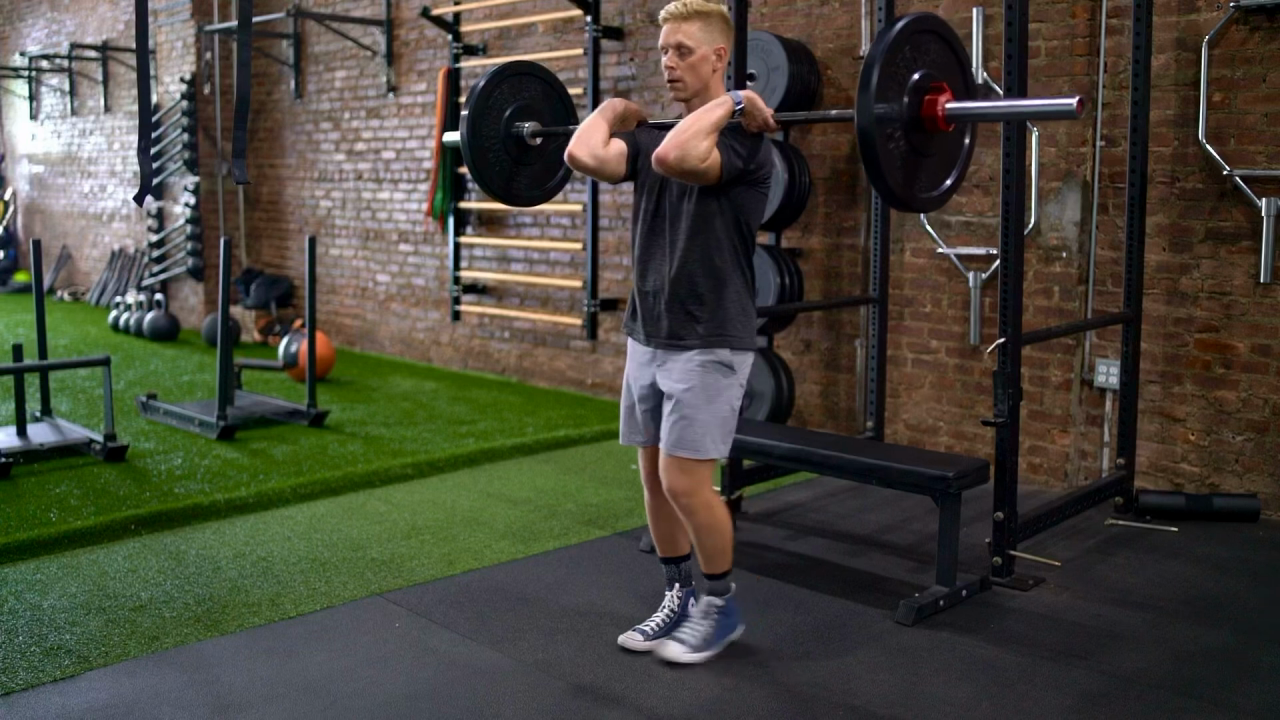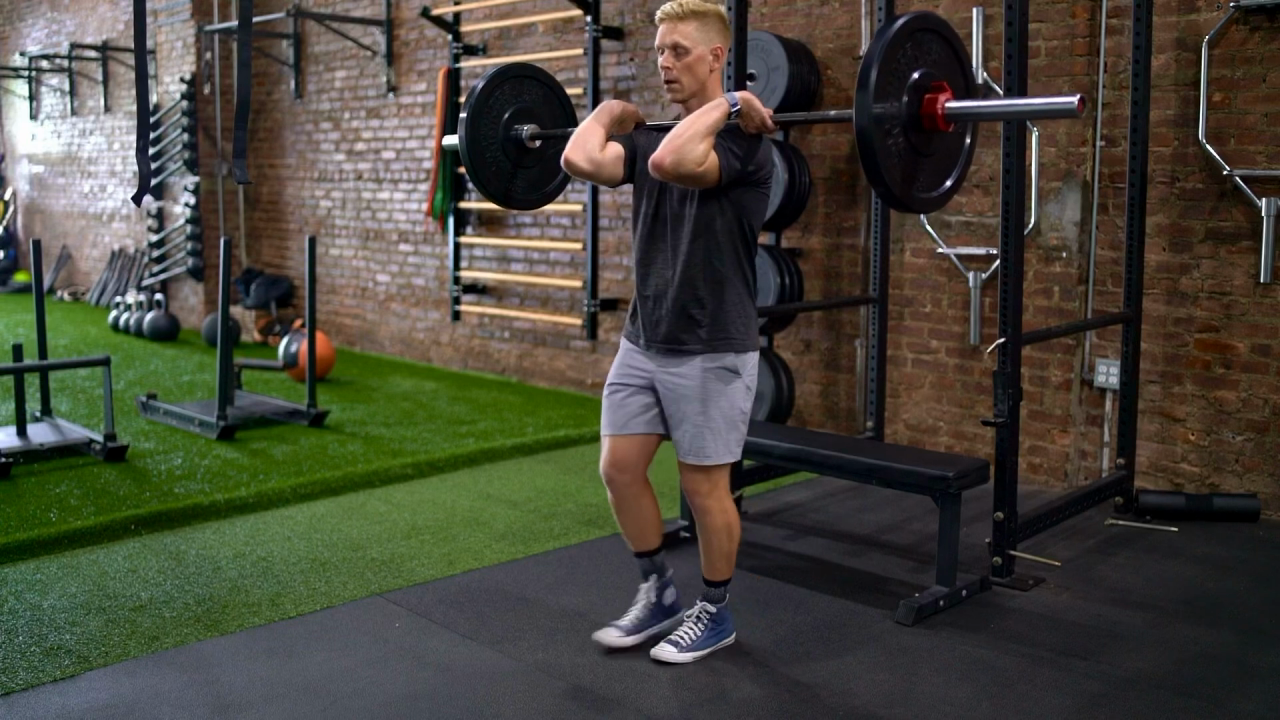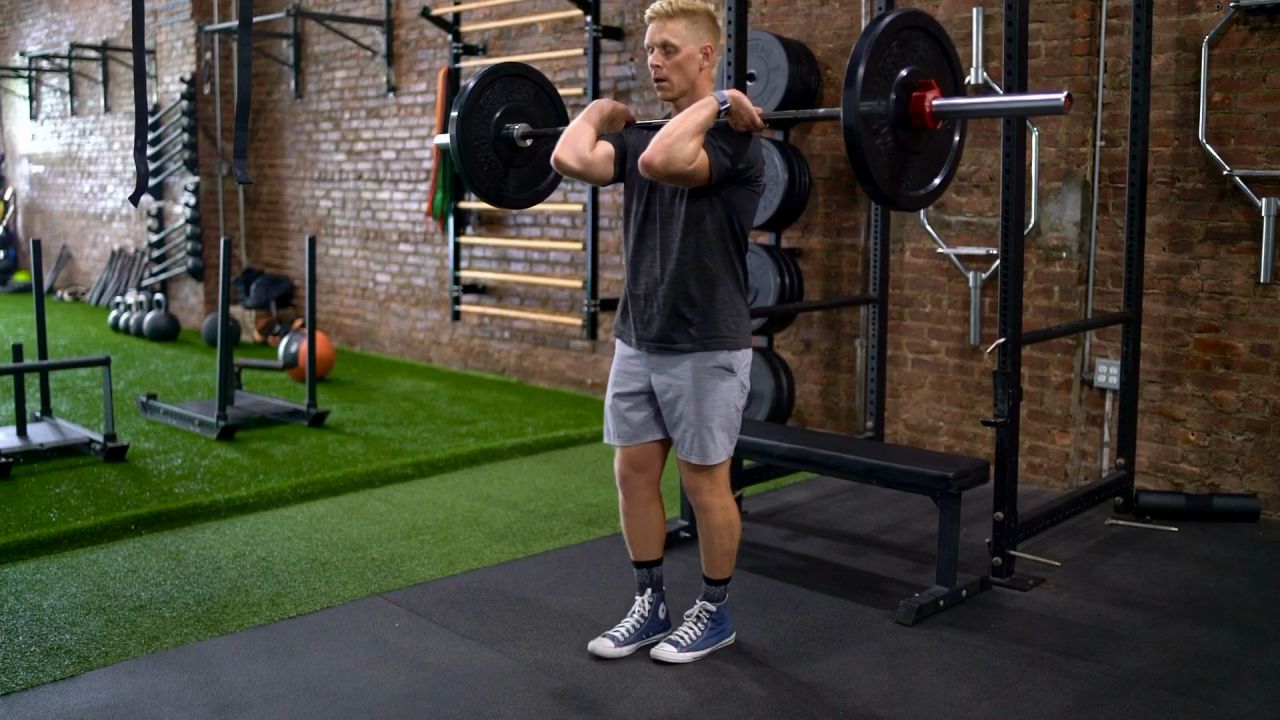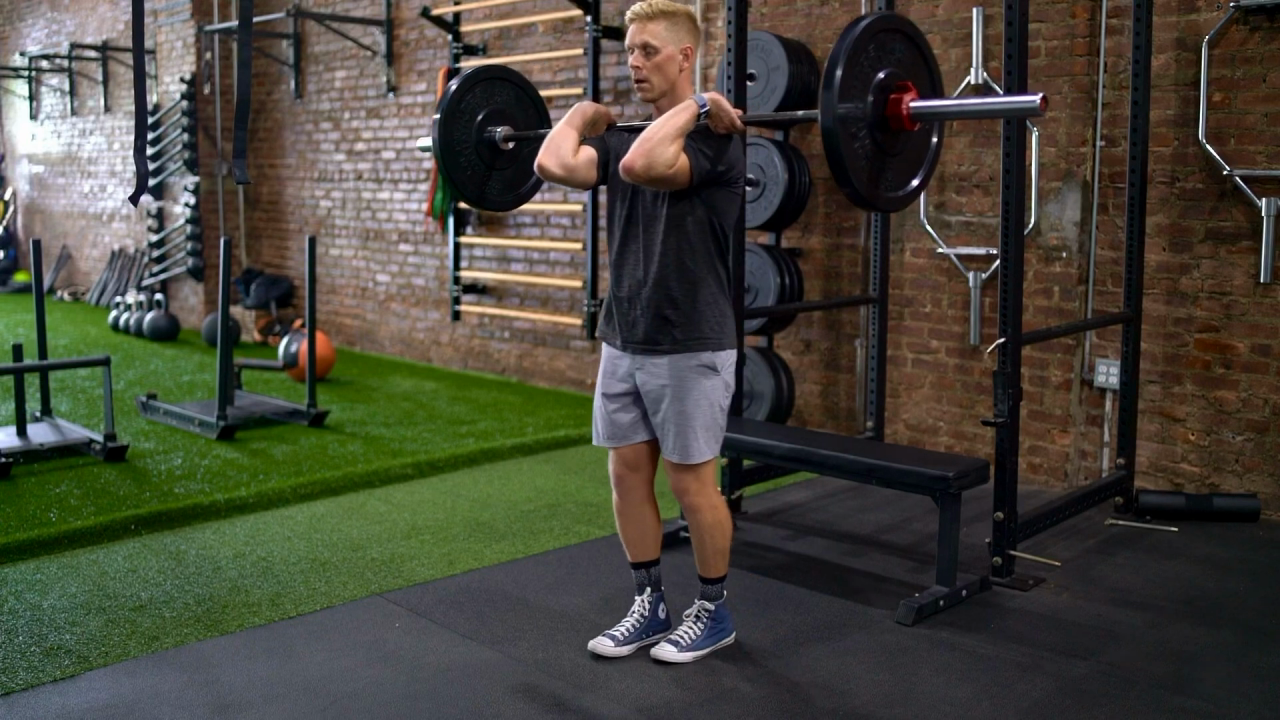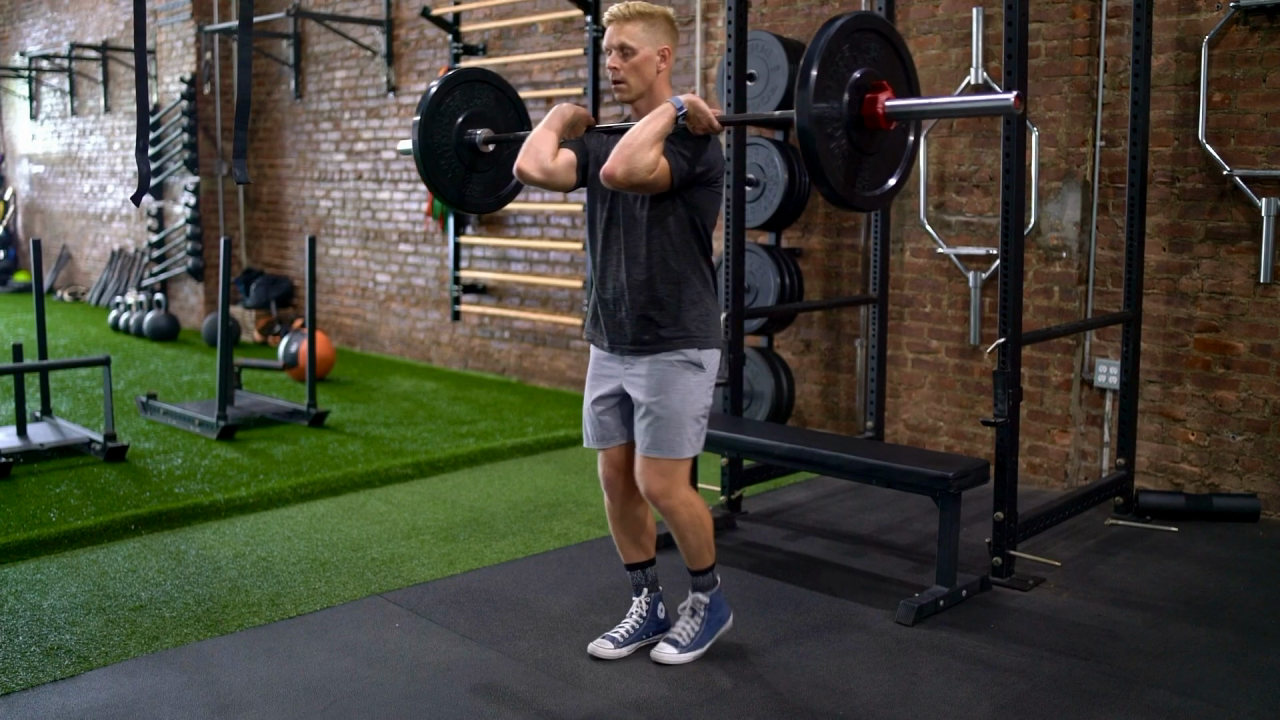
dt=0.4s
person 1, frame 1
left shoulder: (742, 139)
right shoulder: (650, 134)
left elbow: (675, 158)
right elbow: (582, 154)
left wrist: (731, 102)
right wrist: (611, 109)
left hip: (710, 343)
right hip: (648, 336)
left knee: (685, 481)
right knee: (655, 479)
left ankle: (720, 605)
right ankle: (680, 597)
person 1, frame 2
left shoulder: (741, 141)
right shoulder: (647, 136)
left elbow: (671, 163)
right elbow: (579, 160)
left wrist: (727, 105)
right wrist: (609, 113)
left hip: (712, 349)
right hip: (643, 340)
left knee: (703, 487)
right knee: (619, 468)
left ankle: (713, 614)
right ankle: (655, 592)
person 1, frame 3
left shoulder: (731, 138)
right shoulder: (639, 134)
left elbow: (660, 161)
right elbow: (570, 159)
left wrist: (716, 103)
right wrist: (601, 110)
left hip: (705, 346)
right hip: (638, 339)
left knee: (705, 485)
right knee: (634, 474)
left ankle: (714, 613)
right ankle: (649, 606)
person 1, frame 4
left shoulder: (713, 140)
right shoulder: (623, 137)
left elbow: (642, 166)
right elbow: (554, 164)
left wrist: (695, 106)
right wrist: (585, 113)
left hip: (691, 346)
right hip: (624, 340)
left knee: (691, 483)
right knee: (627, 474)
left ankle: (712, 612)
right ankle: (649, 607)
person 1, frame 5
left shoulder: (694, 142)
right shoulder: (603, 141)
left elbow: (623, 172)
right elbow: (535, 167)
left wrist: (672, 110)
right wrist: (564, 117)
left hip: (677, 346)
right hip: (611, 343)
left knee: (660, 486)
right knee: (616, 479)
left ankle: (708, 598)
right ankle: (648, 607)
